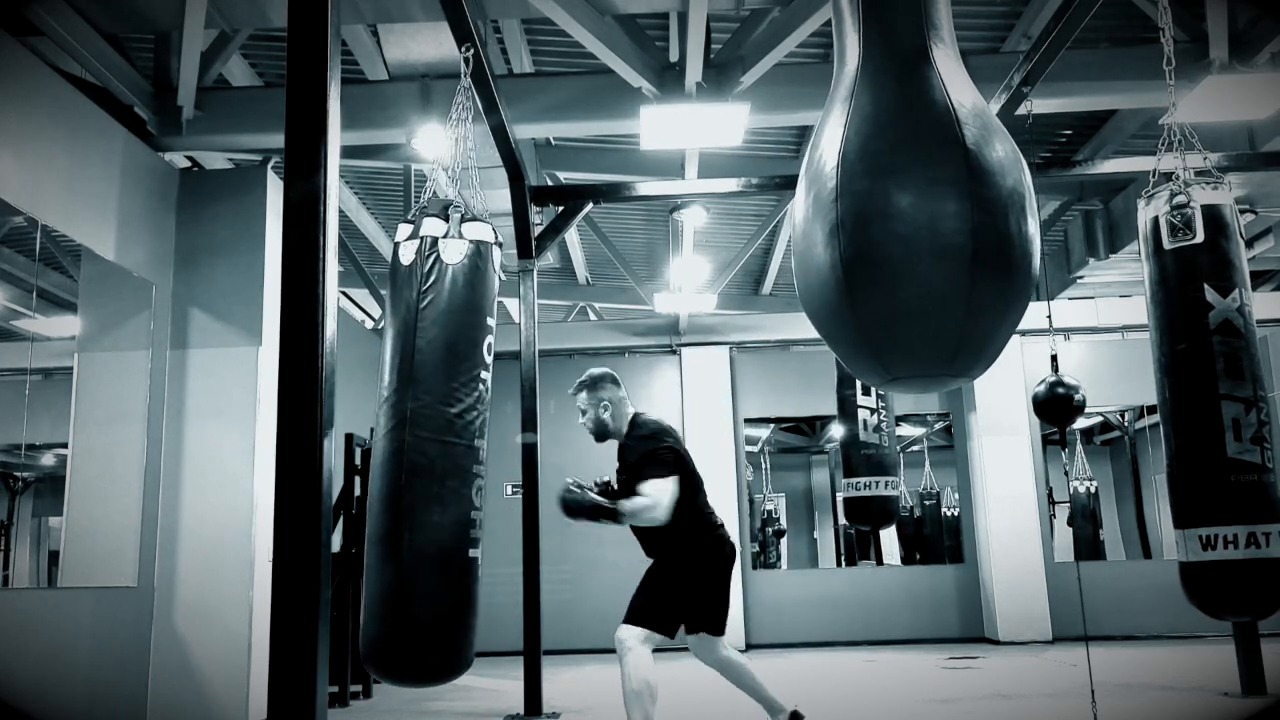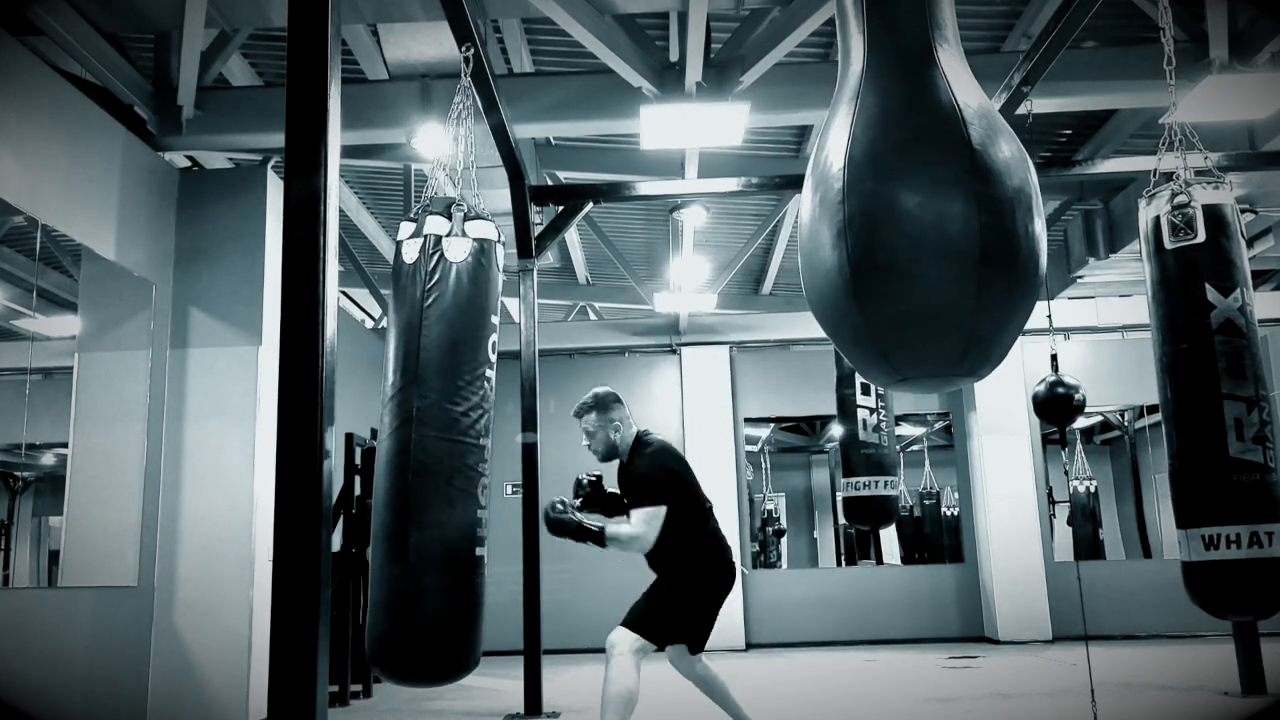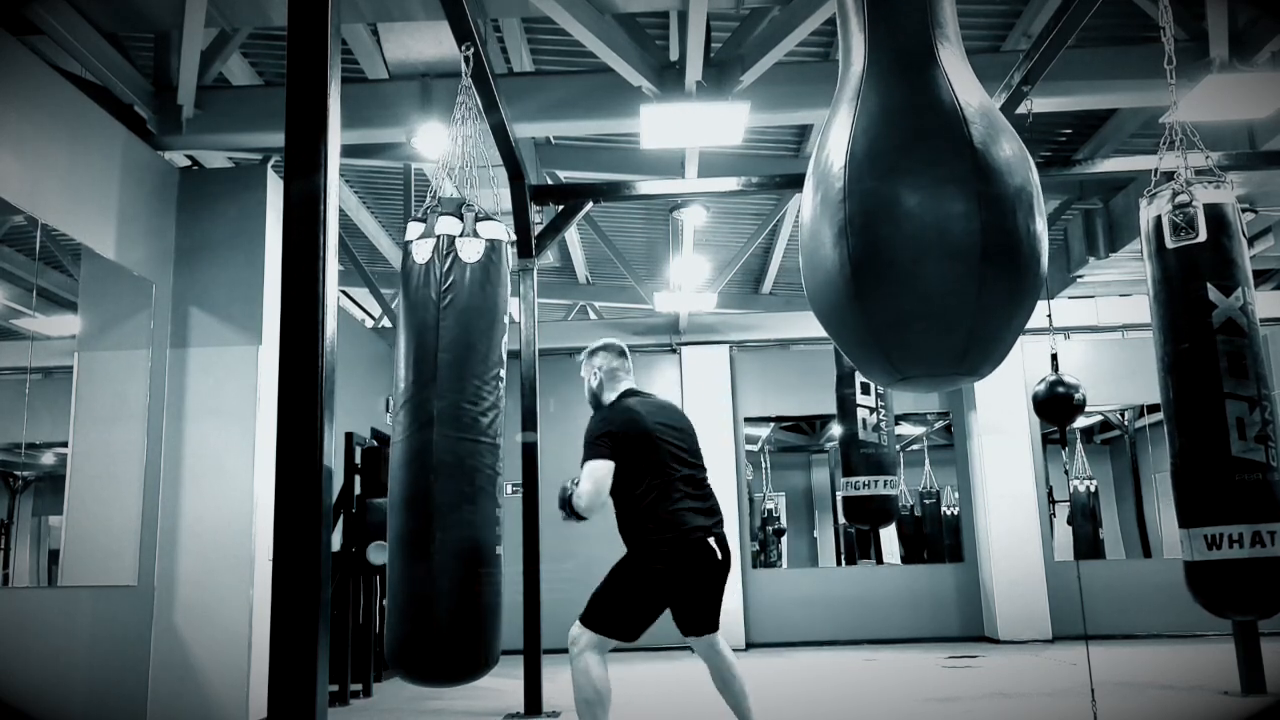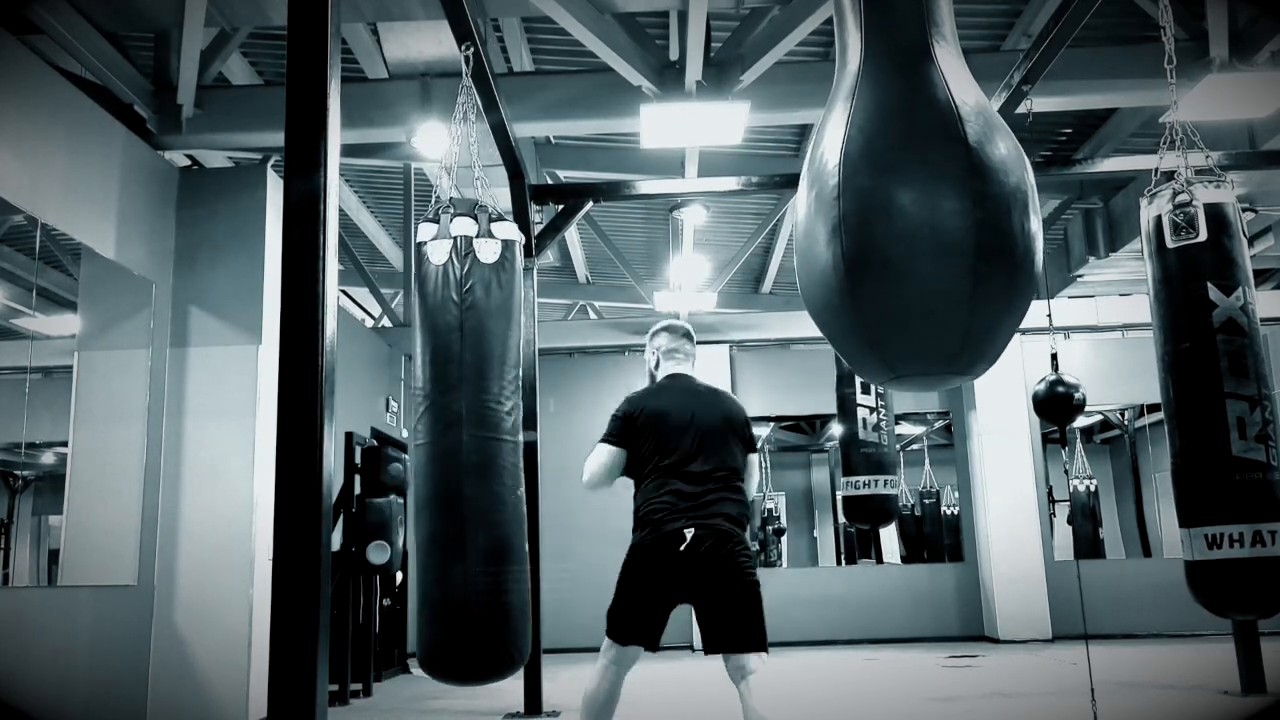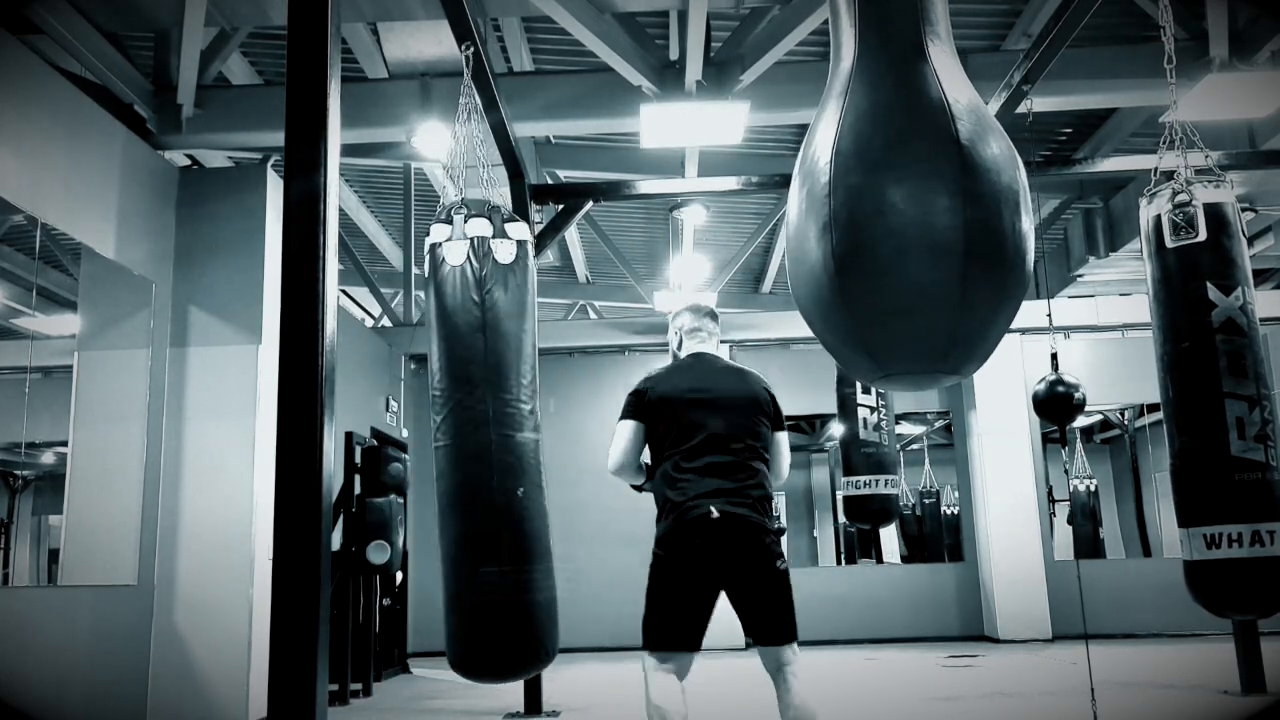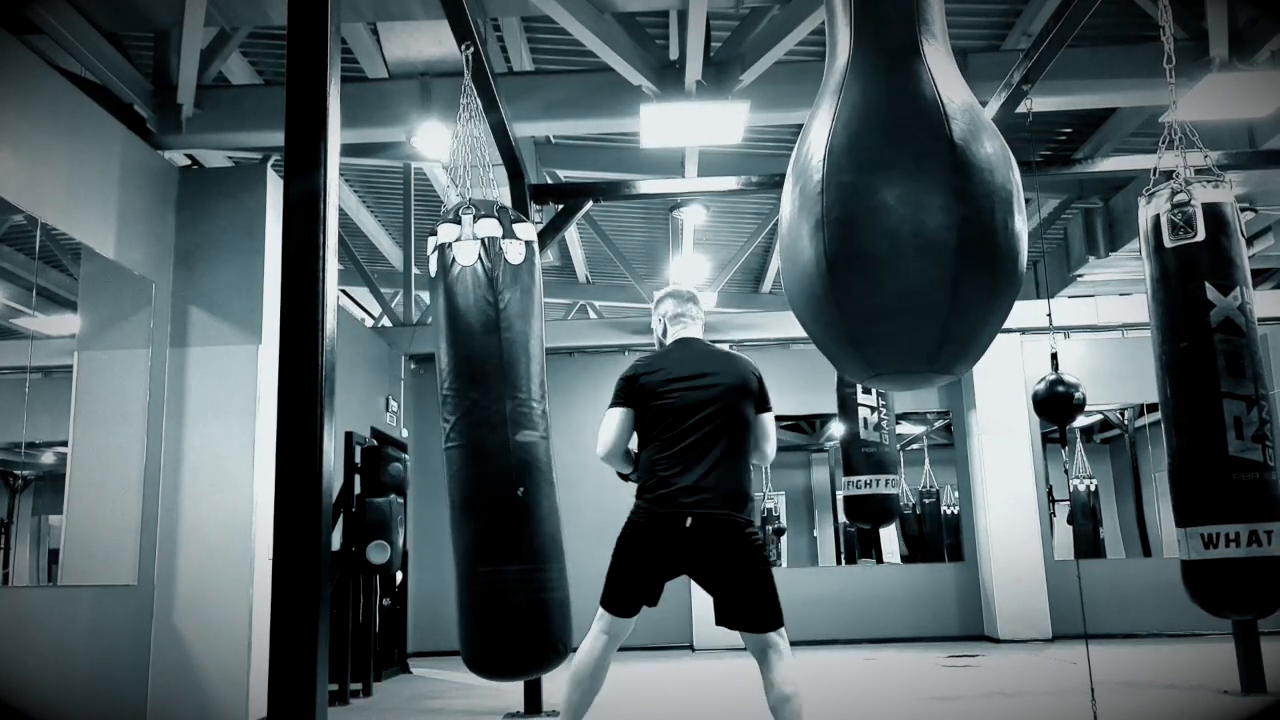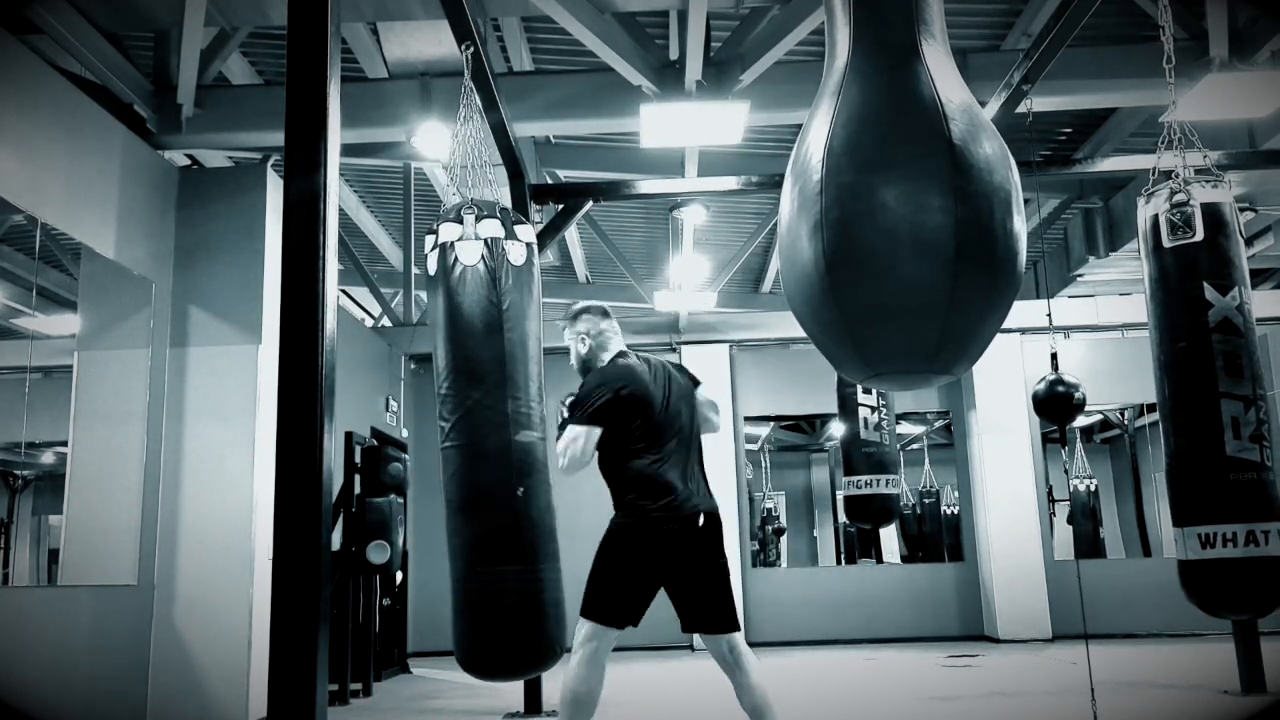
dt=0.3s
person 1, frame 1
left shoulder: (648, 438)
right shoulder: (632, 441)
left elbow: (655, 510)
left wrist: (595, 505)
right wrist: (606, 494)
left hip: (694, 554)
right hip: (695, 554)
left knee: (631, 639)
right knee: (710, 648)
person 1, frame 2
left shoulder: (651, 460)
right shoulder: (635, 455)
left elbow: (640, 536)
right elbow: (640, 512)
left wrist: (580, 526)
right wrist: (601, 498)
left hip: (700, 572)
right hip: (694, 571)
left knee: (623, 646)
right knee: (684, 659)
person 1, frame 3
left shoulder: (609, 421)
right shoulder: (671, 413)
left elbow: (590, 498)
left wrist: (570, 500)
left hip: (664, 553)
right hip: (709, 549)
left knee: (584, 642)
right knee: (707, 643)
person 1, frame 4
left shoulder: (636, 406)
right shoulder: (731, 408)
left elbow: (593, 479)
right elbow: (749, 487)
left hip: (658, 545)
right hip: (727, 548)
left knee: (615, 658)
right knee: (747, 673)
person 1, frame 5
left shoulder: (651, 388)
right shoulder: (758, 386)
left elbow: (618, 463)
right elbow: (779, 473)
left wrist: (648, 476)
left hip: (685, 533)
right hip: (753, 533)
left knee: (663, 667)
right knee: (784, 669)
person 1, frame 6
left shoulder: (642, 371)
right shoulder: (745, 371)
left elbow: (608, 451)
right elbow: (764, 451)
left hip: (658, 521)
right hip: (729, 523)
left knee: (606, 631)
right knee: (772, 649)
person 1, frame 7
left shoulder: (603, 382)
right shoulder: (669, 371)
left elbow: (571, 459)
right elbow: (712, 419)
left wrist: (567, 424)
left hip: (645, 524)
right hip: (699, 523)
left knee: (590, 644)
right knee: (730, 649)
